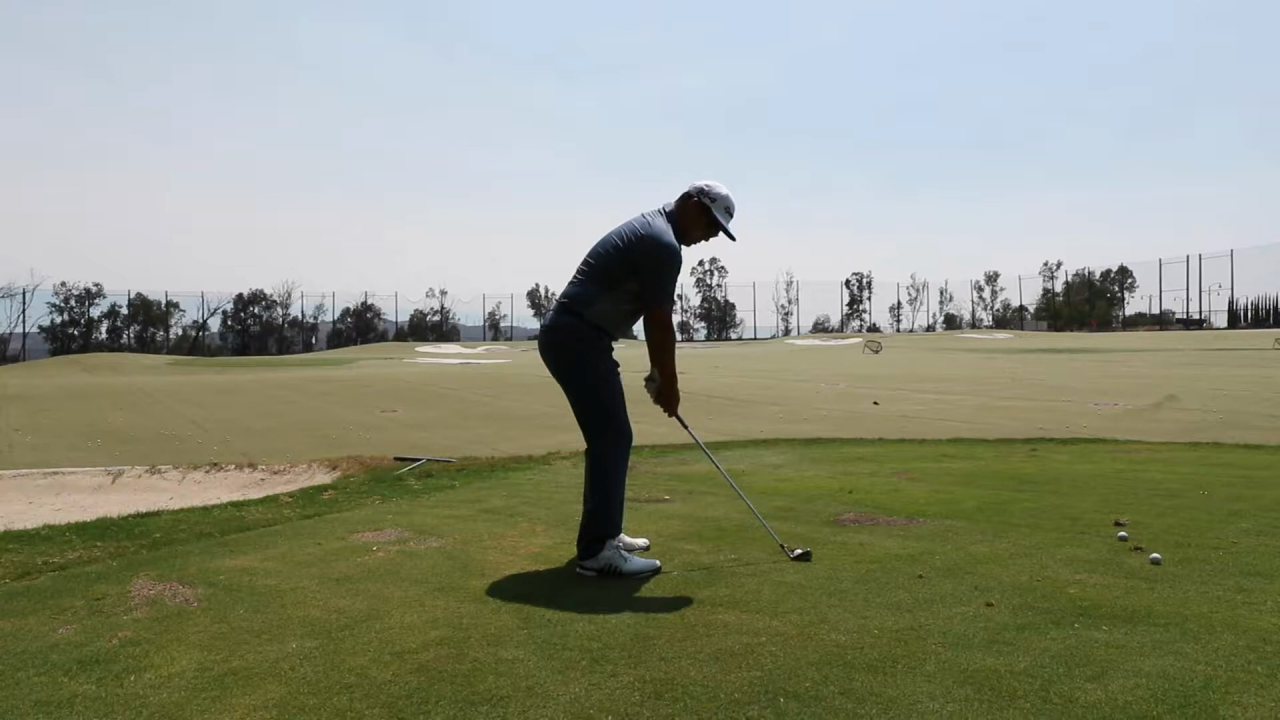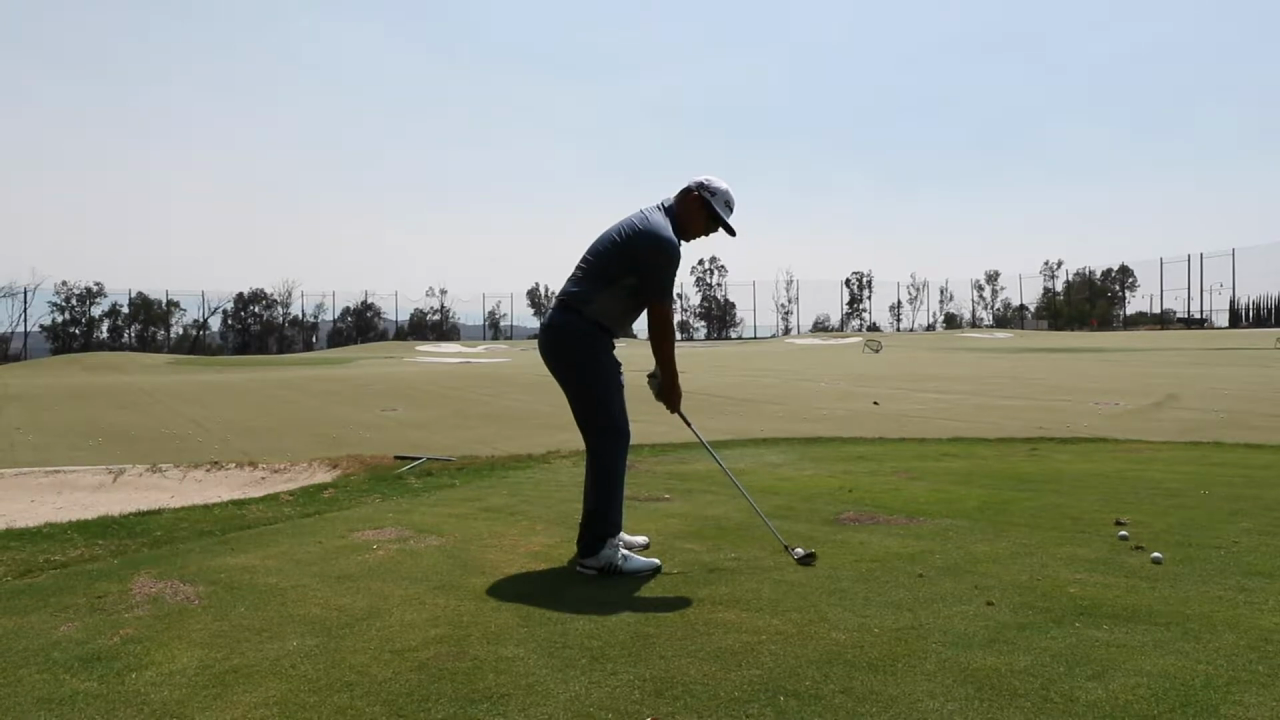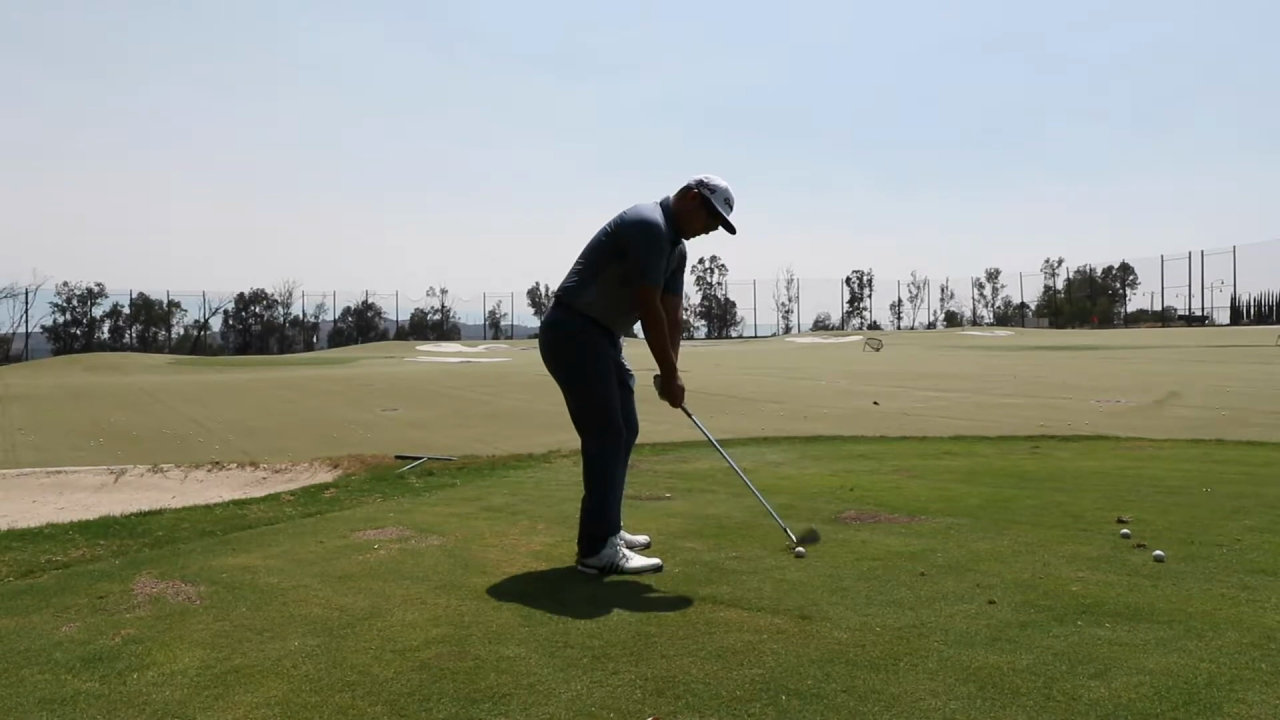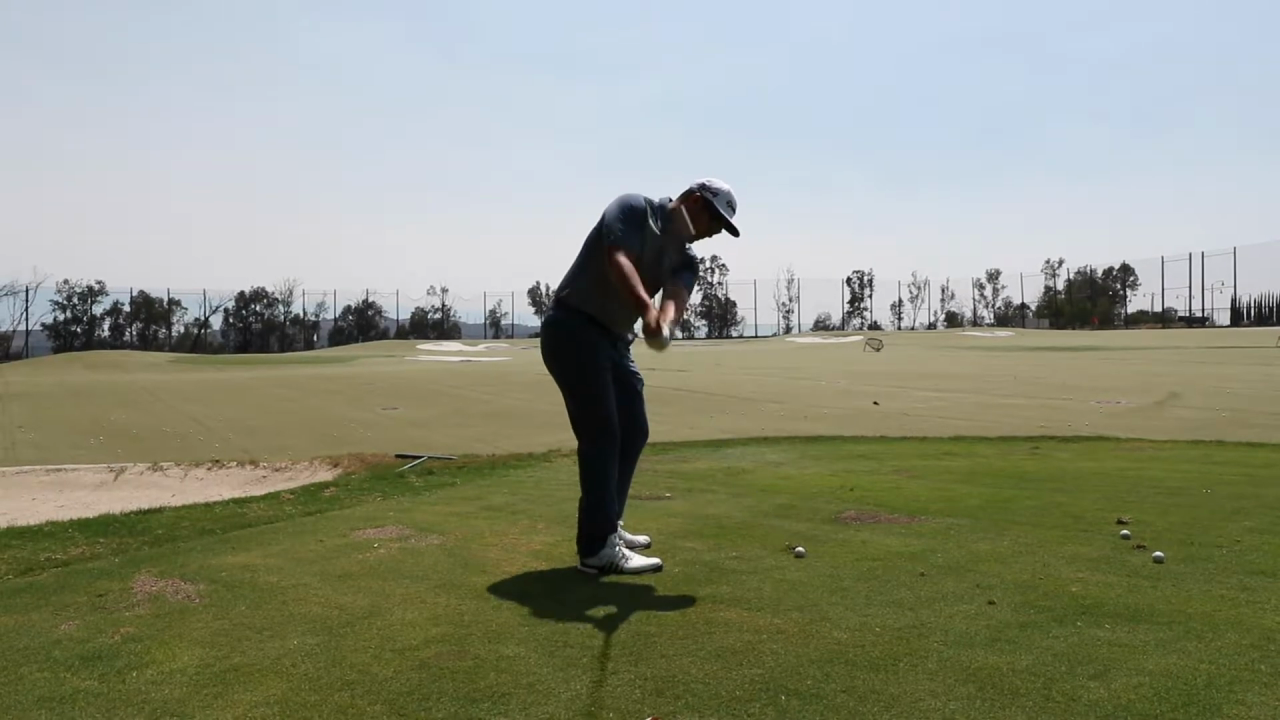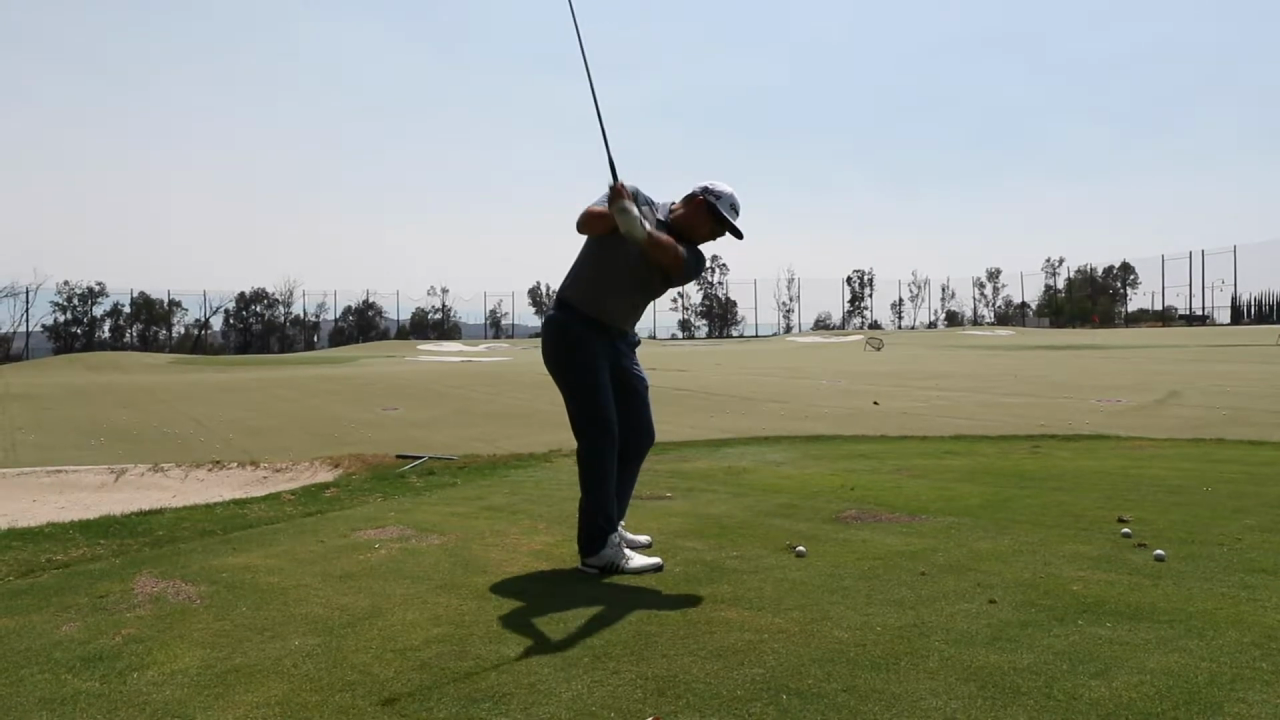
dt=0.5s
person 1, frame 1
left shoulder: (652, 229)
right shoulder: (662, 245)
left elbow: (654, 319)
right elbow: (660, 324)
left wrist: (656, 373)
right wrist: (669, 384)
left hip: (573, 335)
right hip: (577, 339)
left knee: (608, 437)
right knee: (613, 439)
left ankle: (603, 533)
right ankle: (597, 551)
person 1, frame 2
left shoulder: (653, 227)
right shoulder: (661, 239)
left elbow: (660, 313)
right elbow: (661, 320)
left wrist: (662, 371)
right wrist: (671, 380)
left hip: (578, 335)
right hip: (577, 337)
left knee: (610, 435)
right knee: (610, 437)
left ankle: (603, 532)
right ankle: (597, 550)
person 1, frame 3
left shoulder: (676, 247)
right shoulder: (647, 224)
left elbow: (671, 310)
right elbow: (649, 307)
left wrist: (670, 369)
right wrist: (669, 374)
left hip: (602, 337)
right hip: (572, 333)
left knee: (622, 432)
right knee: (605, 435)
left ankle: (605, 530)
right ankle: (598, 548)
person 1, frame 4
left shoulder: (686, 258)
right shoulder: (634, 209)
left elbow: (676, 298)
right elbow: (618, 264)
left wrist: (665, 322)
right wrist: (646, 310)
left hip: (613, 338)
right hip: (573, 330)
left knee: (632, 433)
right knee: (601, 434)
left ankle: (606, 527)
right ankle: (597, 547)
person 1, frame 5
left shoulder: (692, 260)
right shoulder: (635, 201)
left elbow: (667, 254)
right elbow: (586, 222)
left wrist: (638, 228)
right wrist: (616, 213)
left hip: (617, 339)
right hip: (572, 328)
left knee: (638, 436)
right knee: (600, 434)
left ankle: (608, 528)
right ankle: (598, 548)
